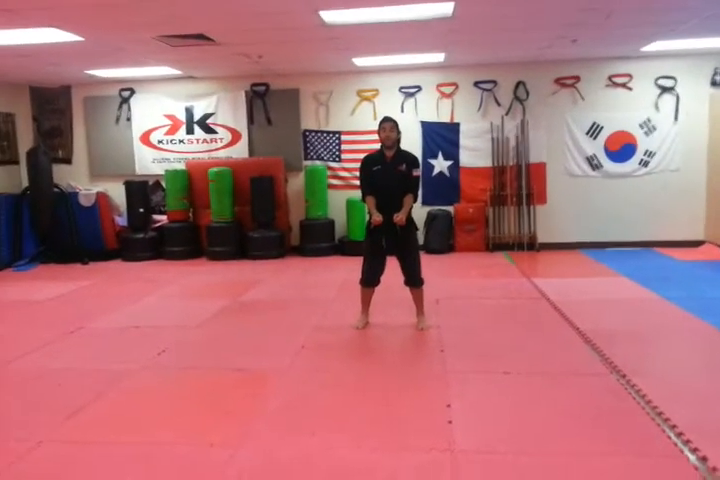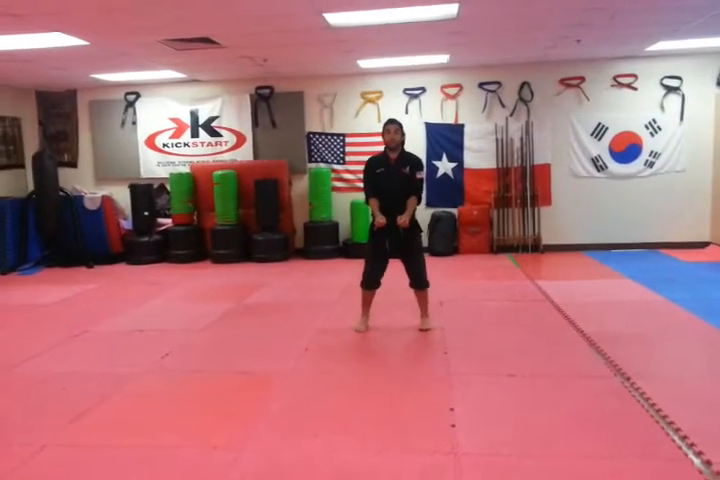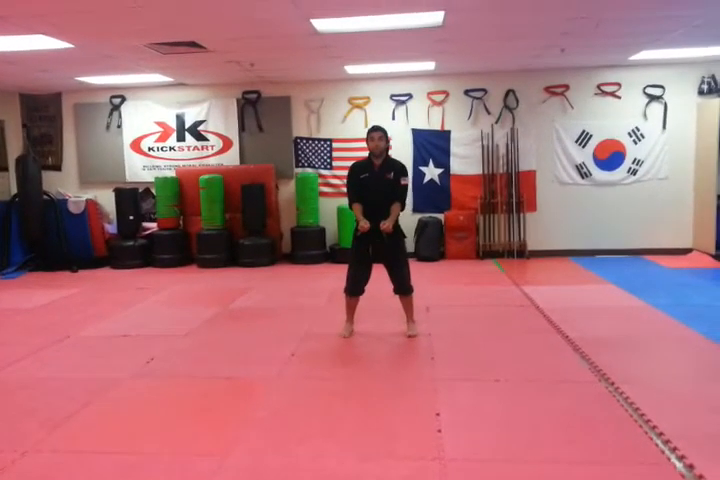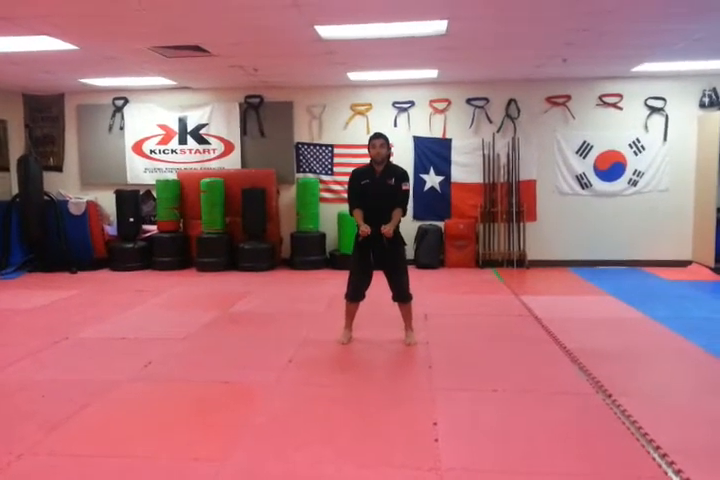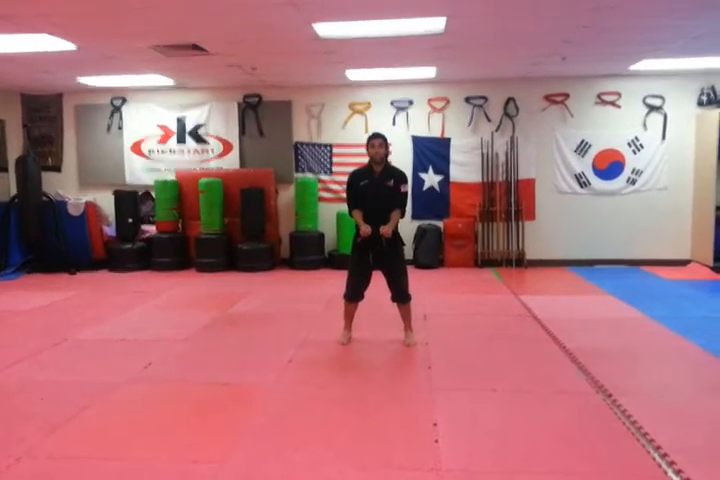
dt=0.4s
person 1, frame 1
left shoulder: (410, 160)
right shoulder: (369, 161)
left elbow: (412, 192)
right elbow: (367, 192)
left wrist: (404, 212)
right wrist: (374, 212)
left hip: (403, 222)
right hip: (377, 222)
left knee: (413, 271)
right knee: (370, 271)
left ankle: (420, 315)
right ankle: (364, 314)
person 1, frame 2
left shoulder: (414, 162)
right shoulder: (373, 163)
left elbow: (415, 194)
right elbow: (370, 194)
left wrist: (407, 215)
right wrist: (377, 214)
left hip: (406, 224)
right hip: (381, 224)
left knee: (418, 273)
right knee: (370, 273)
left ankle: (425, 317)
right ankle: (364, 317)
person 1, frame 3
left shoulder: (398, 168)
right shoulder: (356, 169)
left elbow: (399, 200)
right elbow: (354, 199)
left wrist: (390, 220)
right wrist: (360, 219)
left hip: (390, 230)
right hip: (364, 230)
left knee: (402, 279)
right knee: (354, 280)
left ankle: (410, 322)
right ankle: (349, 323)
person 1, frame 4
left shoulder: (400, 174)
right shoulder: (358, 175)
left elbow: (401, 205)
right elbow: (354, 205)
left wrist: (392, 224)
right wrist: (361, 224)
left hip: (391, 237)
right hip: (365, 236)
left knee: (401, 286)
right knee: (355, 286)
left ankle: (409, 330)
right ankle: (347, 329)
person 1, frame 5
left shoulder: (398, 176)
right shoulder: (356, 176)
left elbow: (399, 207)
right elbow: (353, 206)
left wrist: (390, 225)
right wrist: (361, 225)
left hip: (389, 238)
right hip: (364, 237)
left knee: (400, 287)
right knee: (354, 287)
left ankle: (408, 330)
right ankle: (347, 329)
